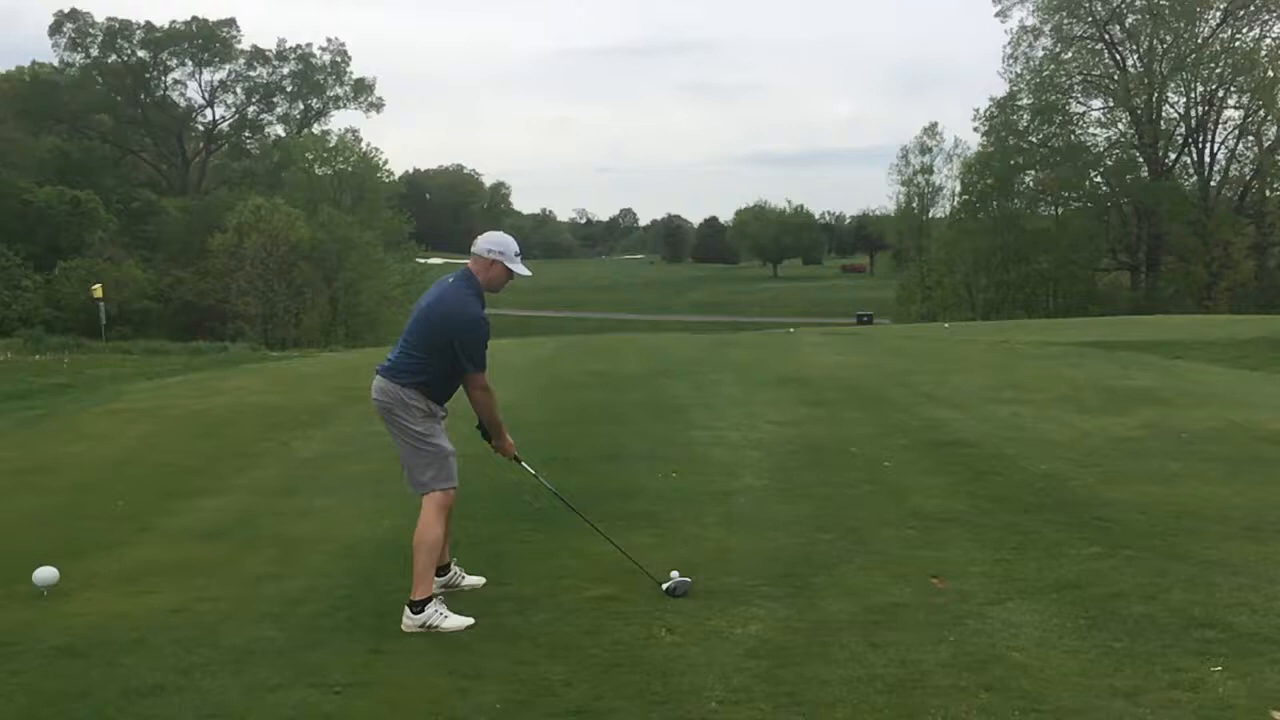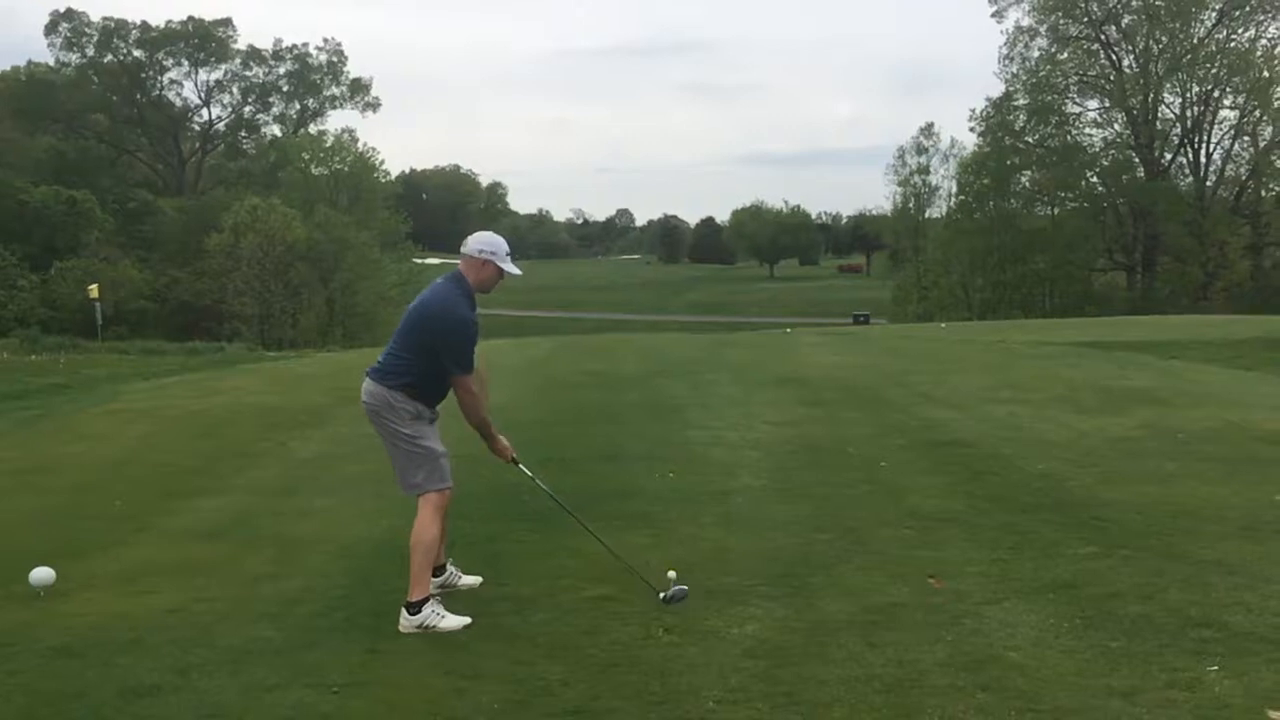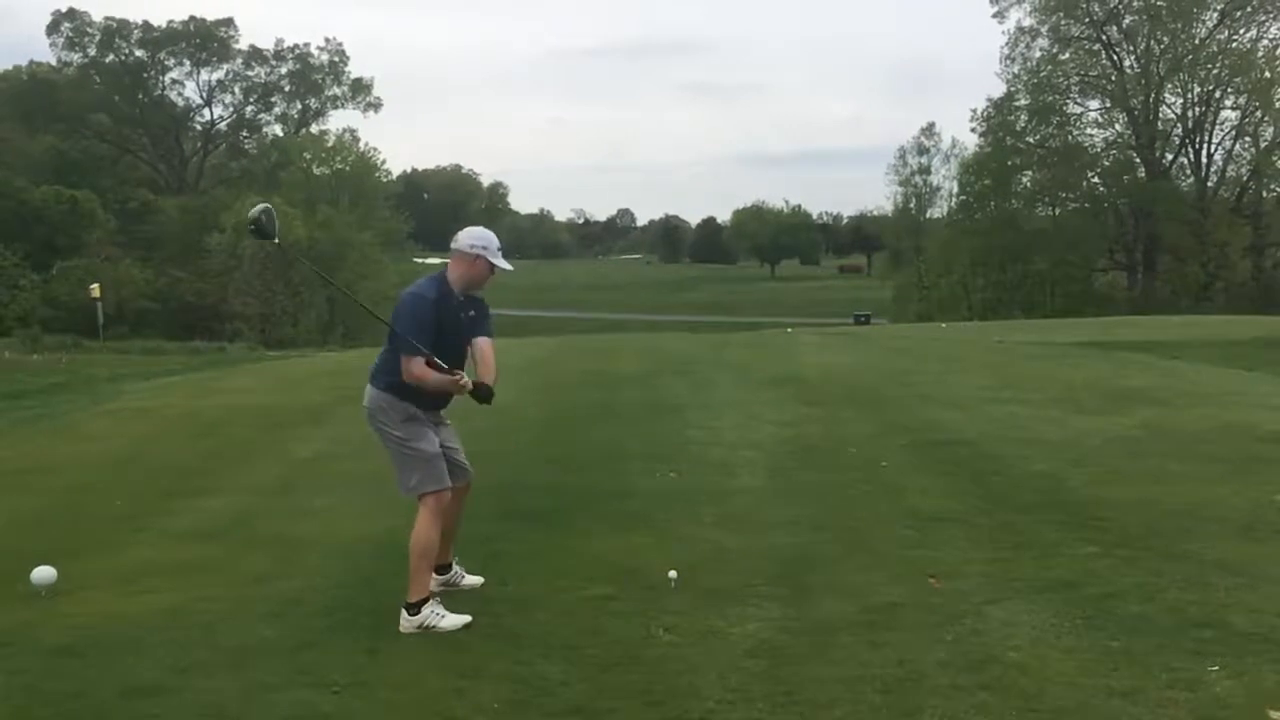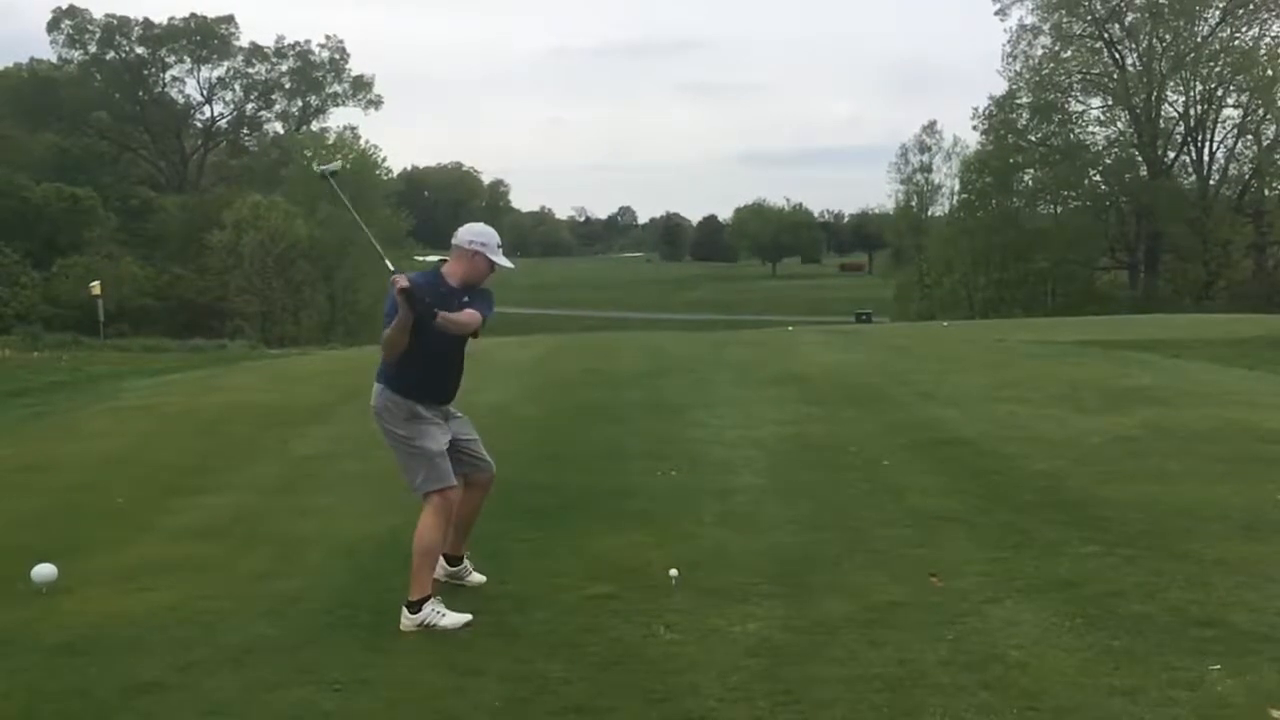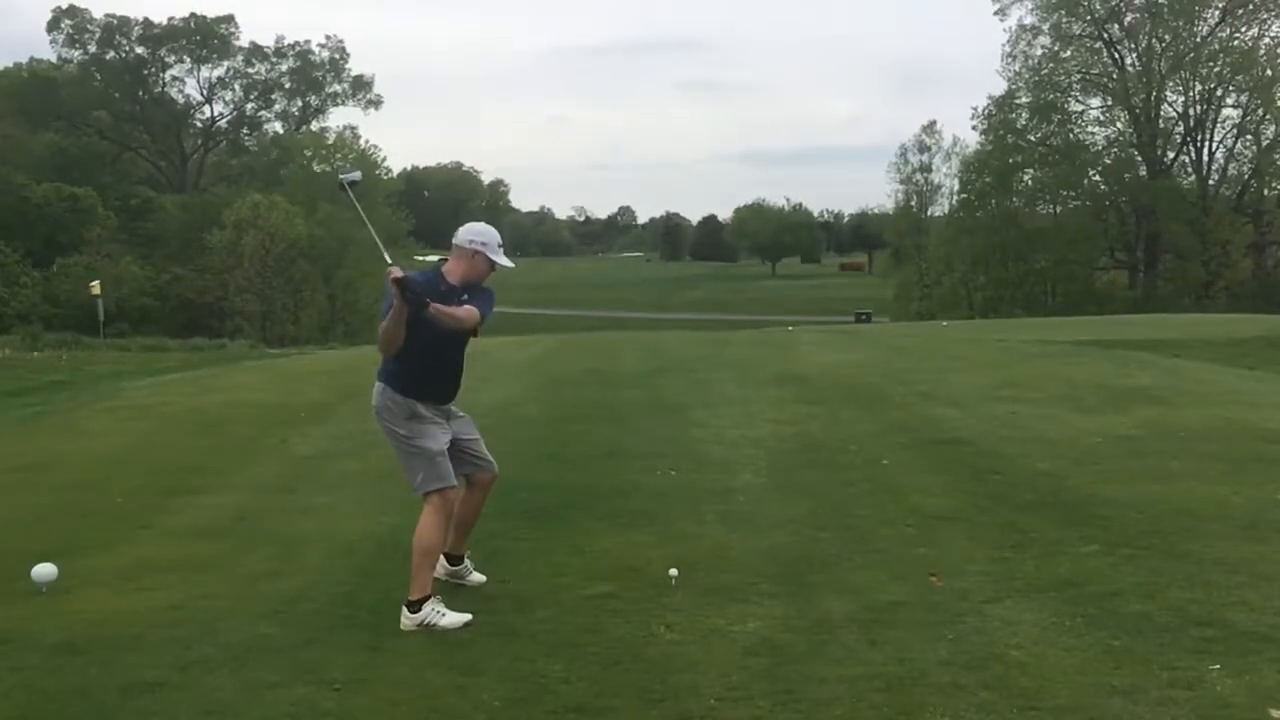
dt=0.3s
person 1, frame 1
left shoulder: (452, 286)
right shoulder: (468, 312)
right elbow: (478, 387)
left wrist: (486, 424)
right wrist: (499, 435)
left hip: (406, 392)
right hip: (407, 398)
left knee: (442, 485)
right knee: (439, 495)
left ankle: (442, 570)
right ankle: (420, 607)
person 1, frame 2
left shoulder: (447, 290)
right shoulder: (455, 313)
left elbow: (471, 373)
right elbow: (466, 388)
left wrist: (485, 427)
right wrist: (492, 437)
left hip: (400, 396)
right hip: (397, 401)
left knee: (437, 486)
right knee: (435, 495)
left ankle: (438, 571)
right ankle: (417, 608)
person 1, frame 3
left shoulder: (475, 306)
right shoulder: (420, 298)
left elbow: (483, 348)
right elbow: (411, 373)
left wrist: (483, 385)
right wrist: (454, 385)
left hip: (428, 408)
right hip: (395, 405)
left knee: (459, 481)
right knee: (436, 497)
left ankle: (442, 569)
right ankle: (417, 609)
person 1, frame 4
left shoulder: (479, 296)
right shoulder: (412, 286)
left elbow: (467, 324)
right elbow: (389, 353)
left wrist: (430, 314)
right wrist: (405, 312)
left hip: (440, 404)
right hip: (403, 404)
left knee: (481, 474)
right knee: (442, 496)
left ankle: (452, 561)
right ankle: (417, 607)
person 1, frame 5
left shoulder: (480, 295)
right shoulder: (415, 284)
left elbow: (464, 319)
right elbow: (387, 348)
left wrist: (426, 307)
right wrist: (399, 304)
left hip: (442, 403)
right hip: (404, 404)
left knee: (484, 474)
right knee: (442, 496)
left ankle: (452, 560)
right ankle: (418, 607)
